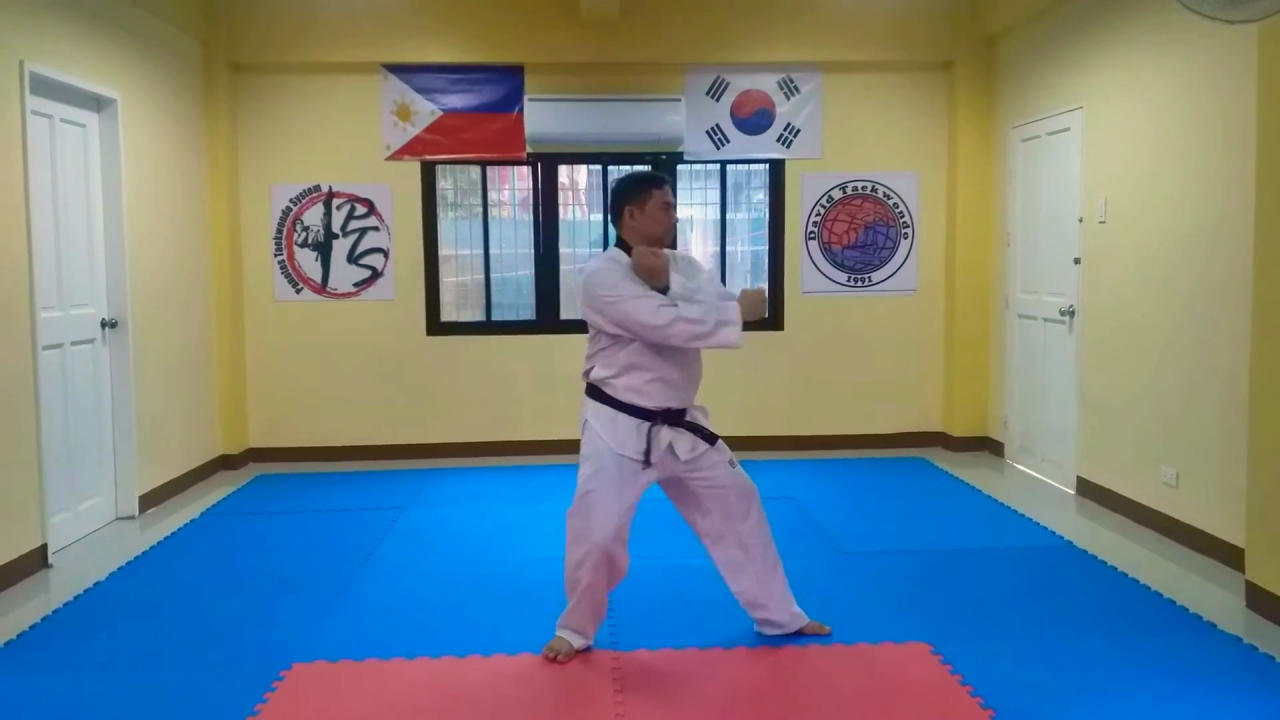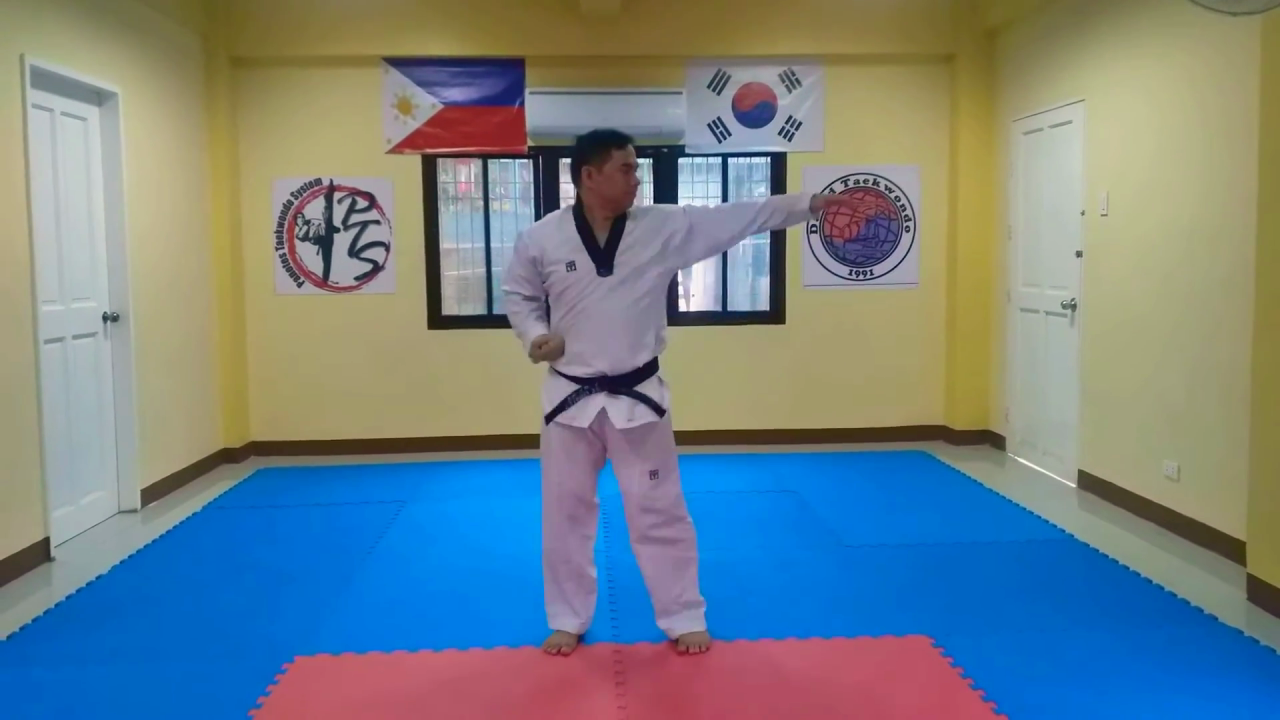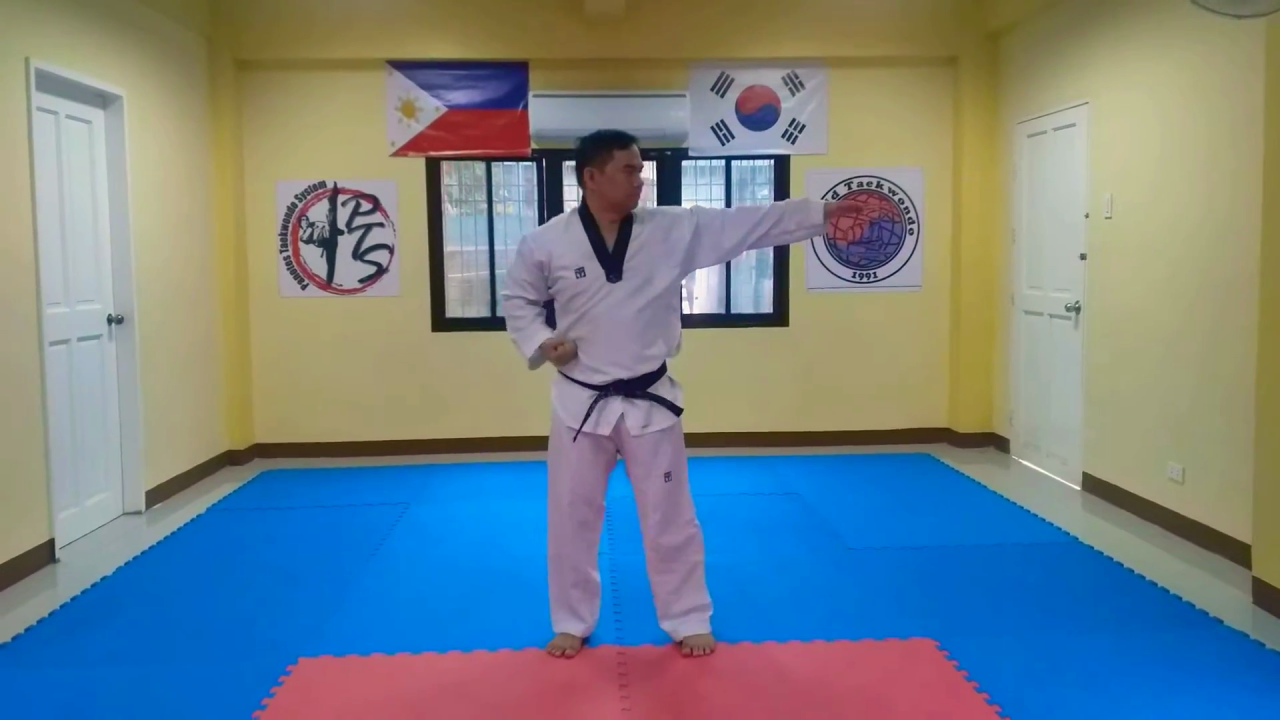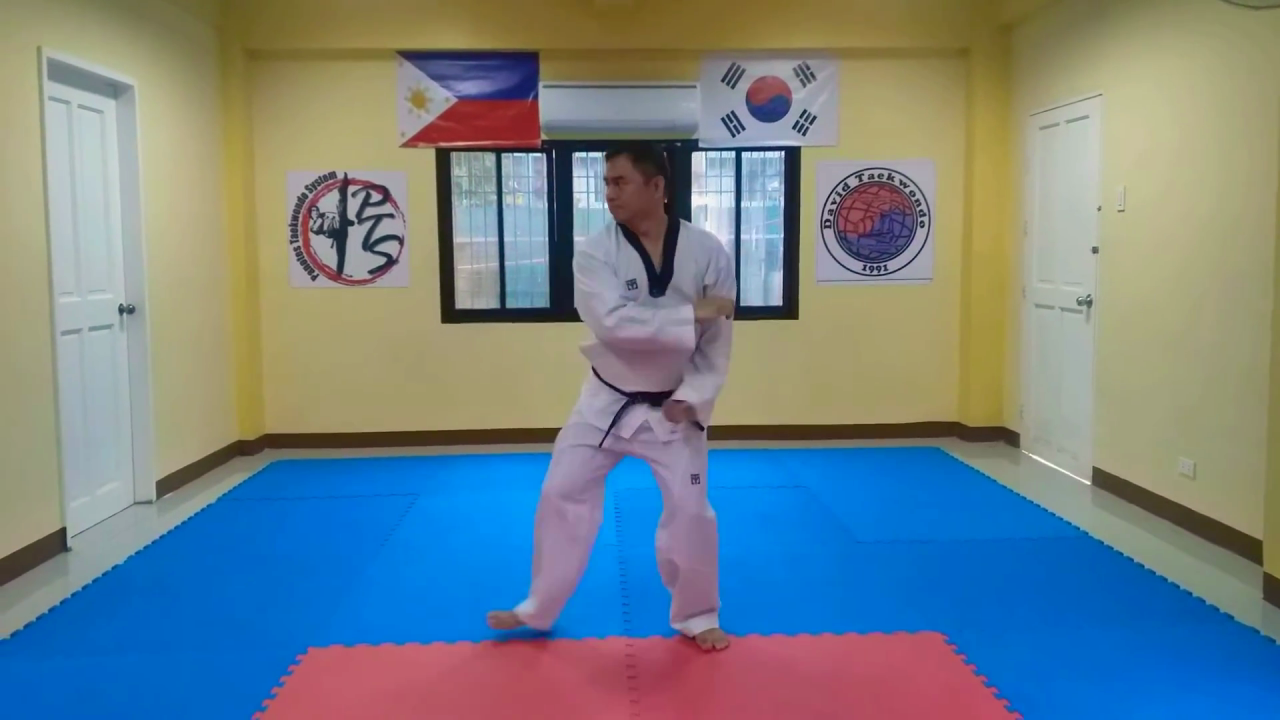
dt=0.5s
person 1, frame 1
left shoulder: (680, 263)
right shoulder: (603, 275)
left elbow: (721, 307)
right elbow: (668, 324)
left wrist: (669, 281)
right wrist: (740, 313)
left hip: (679, 424)
right hip: (619, 426)
left knee: (737, 507)
right knee: (598, 533)
left ankle: (780, 616)
right ankle: (575, 629)
person 1, frame 2
left shoulder: (665, 227)
right shoulder: (541, 238)
left elbow: (739, 217)
right elbow: (518, 295)
left wrist: (806, 203)
right wrist: (535, 336)
left hip: (636, 397)
right hip: (569, 396)
left knee: (659, 511)
right knee: (565, 511)
left ankle: (684, 618)
right ankle: (568, 621)
person 1, frame 3
left shoulder: (674, 228)
right shoulder: (547, 242)
left elbow: (748, 222)
right elbow: (518, 300)
left wrist: (819, 212)
right wrist: (541, 342)
left hip: (648, 400)
right hip: (581, 401)
left knee: (670, 515)
right knee: (573, 515)
left ankle: (689, 620)
right ankle: (572, 623)
person 1, frame 4
left shoulder: (709, 252)
right shoulder: (596, 250)
left elbow: (719, 335)
right elbow: (614, 319)
left wrist: (692, 392)
right wrist: (692, 315)
left hip: (675, 406)
right hip: (607, 399)
left knee: (690, 513)
right knee: (562, 497)
left ankle: (697, 618)
right ankle: (536, 608)
